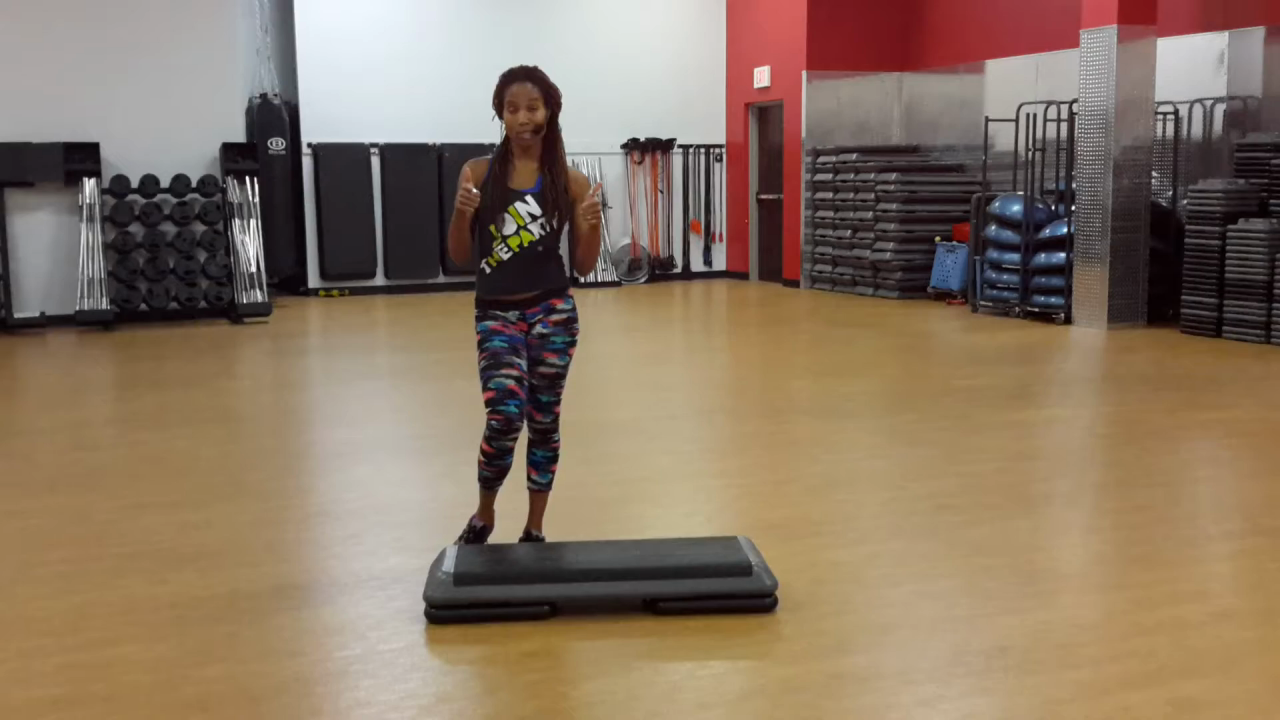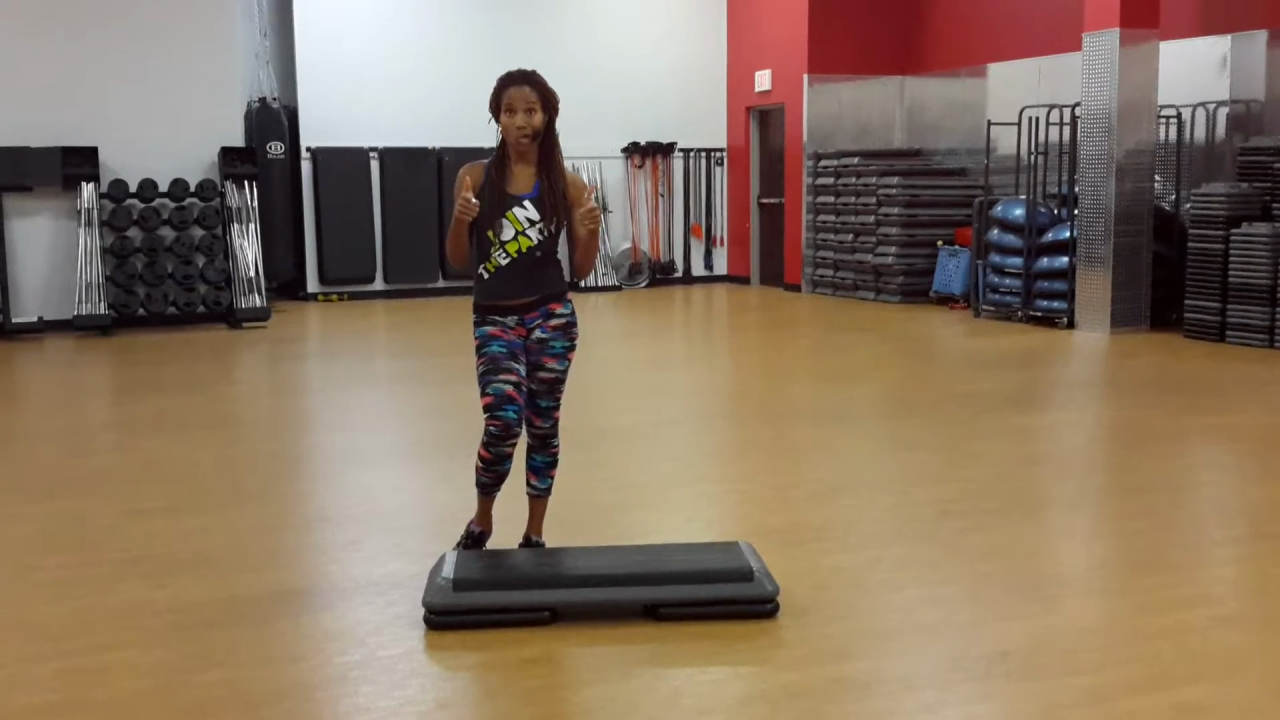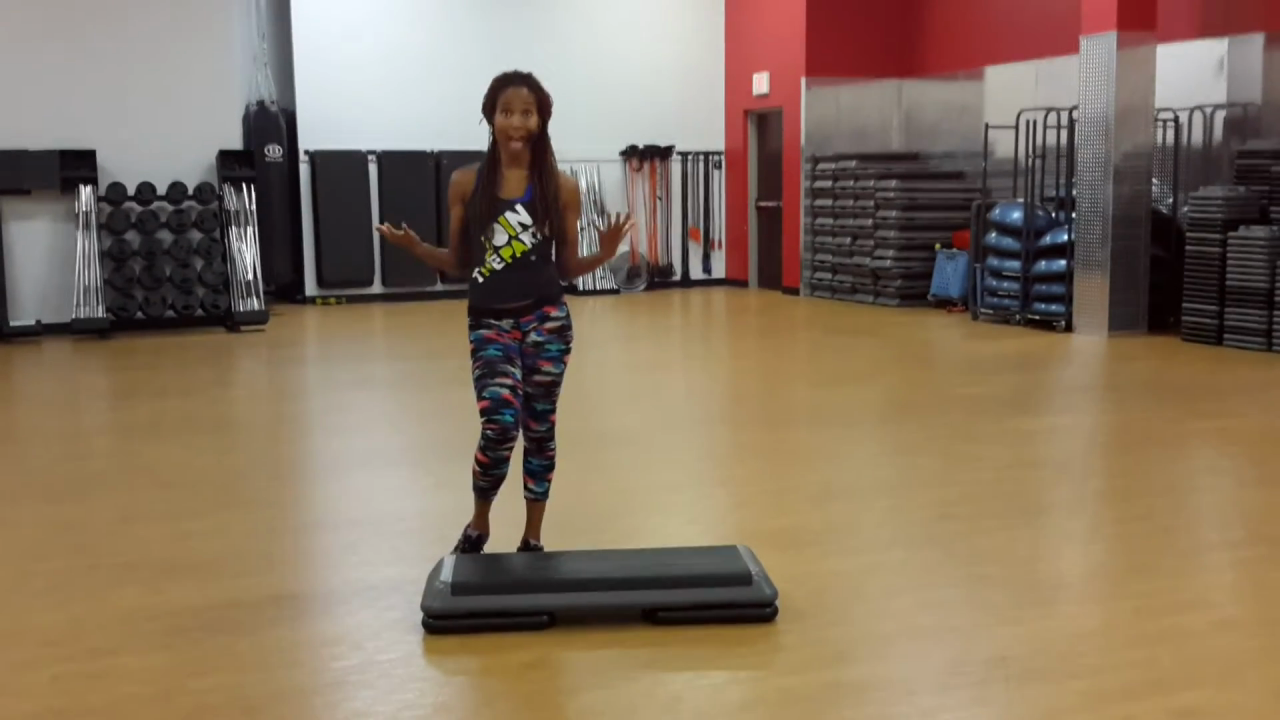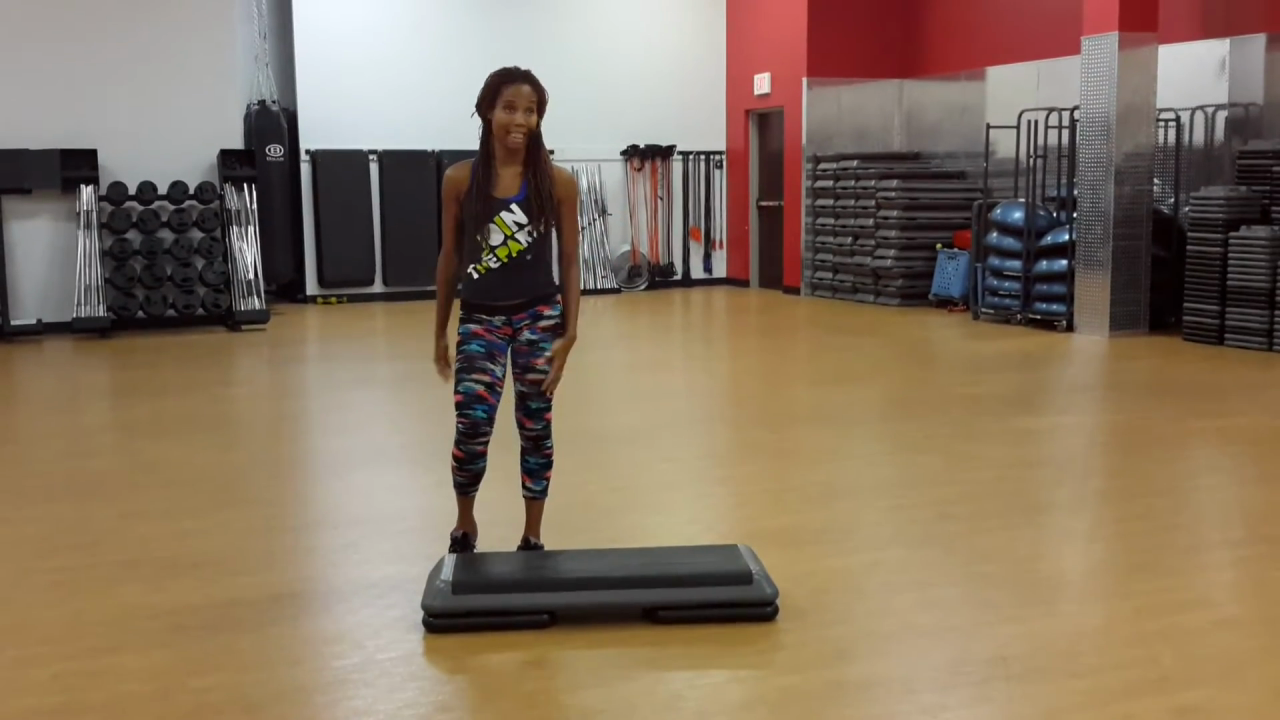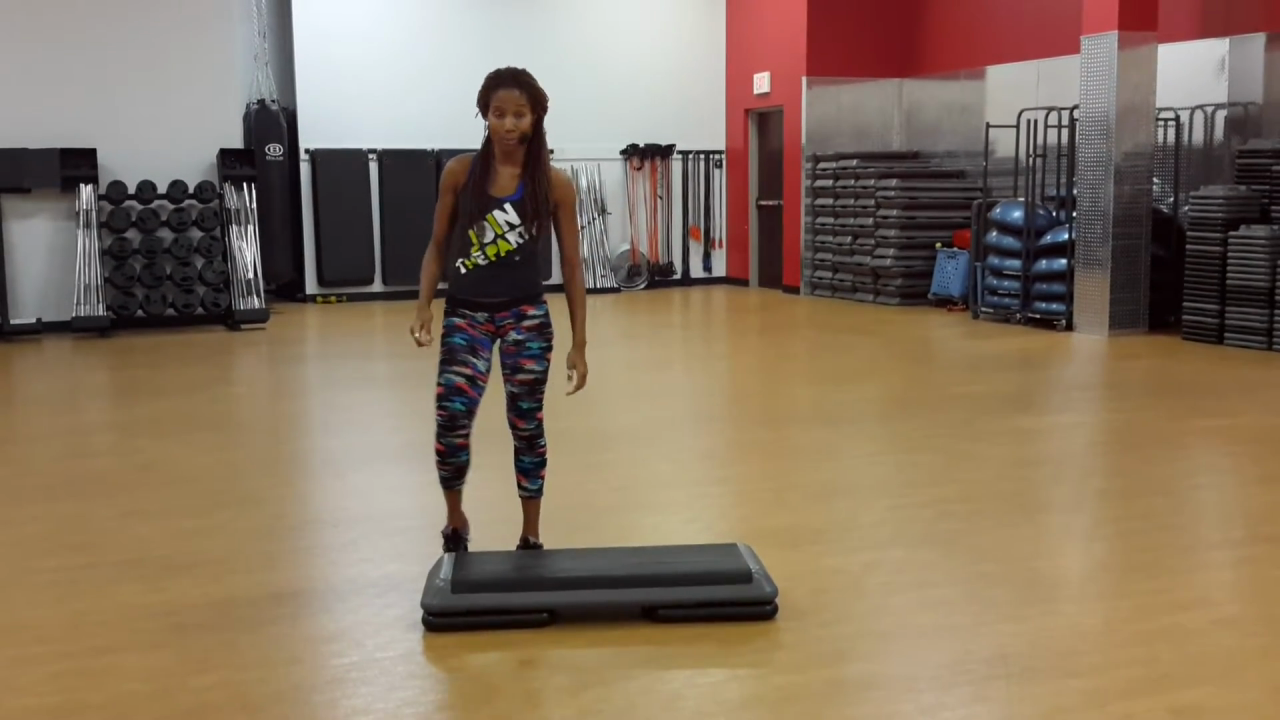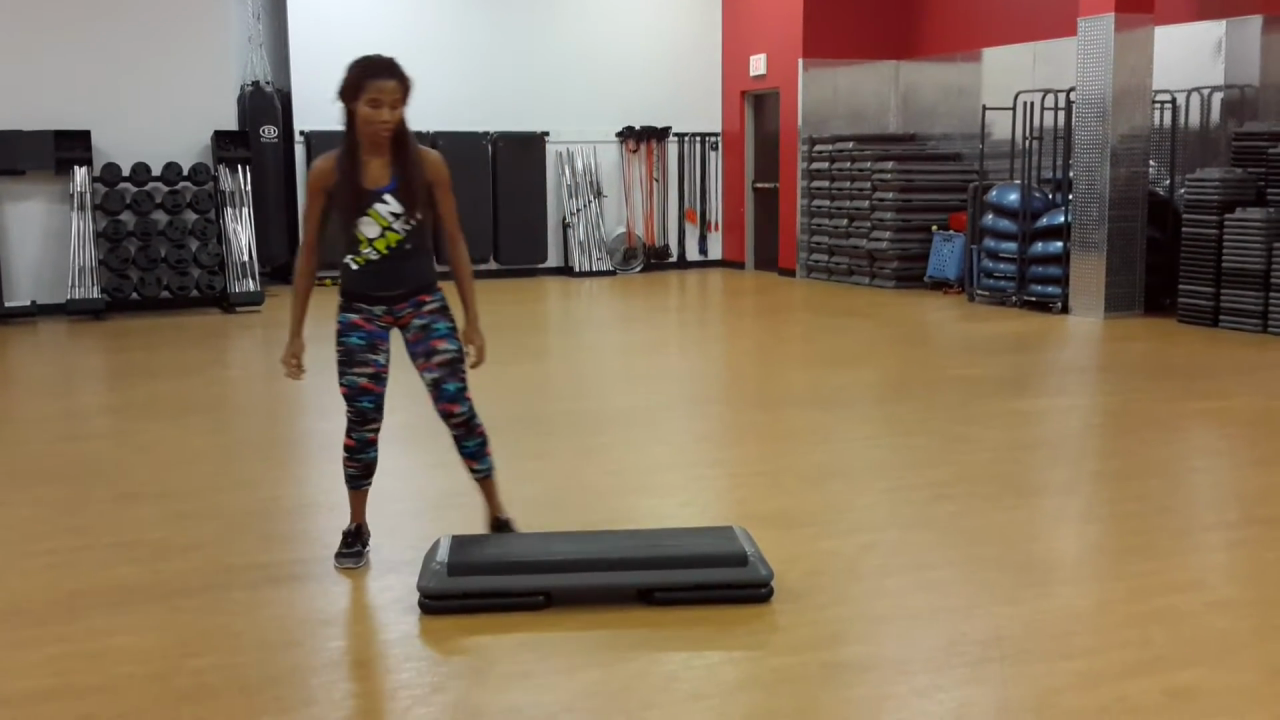
dt=0.7s
person 1, frame 1
left shoulder: (570, 180)
right shoulder: (478, 172)
left elbow: (583, 266)
right elbow: (460, 256)
left wrist: (592, 227)
right wrist: (461, 213)
left hip: (553, 313)
right hip: (496, 314)
left knee: (544, 420)
right knee: (505, 416)
left ankle: (534, 528)
right ankle: (483, 514)
person 1, frame 2
left shoulder: (568, 184)
right shoulder: (474, 177)
left elbow: (580, 270)
right elbow: (458, 262)
left wrist: (590, 232)
right wrist: (460, 220)
left hip: (552, 317)
right hip: (494, 319)
left knee: (543, 425)
right knee: (503, 421)
left ankle: (534, 534)
right ankle: (481, 519)
person 1, frame 3
left shoulder: (561, 187)
right shoulder: (466, 182)
left elbow: (567, 268)
right elbow: (458, 263)
left wrist: (603, 255)
right wrist: (416, 248)
left hip: (547, 320)
right hip: (489, 322)
left knee: (539, 429)
right knee: (500, 426)
left ankle: (532, 538)
right ankle: (478, 525)
person 1, frame 4
left shoulder: (557, 181)
right shoulder: (460, 179)
left elbow: (570, 261)
right elbow: (449, 257)
left wrist: (569, 334)
right wrist: (439, 333)
left hip: (539, 316)
right hip: (480, 319)
left knee: (535, 427)
right knee: (473, 425)
left ankle: (532, 537)
right ankle: (465, 527)
person 1, frame 5
left shoulder: (555, 184)
right shoulder: (459, 172)
left elbow: (571, 265)
right elbow: (438, 246)
left wrist: (579, 344)
right wrist: (424, 307)
left hip: (526, 316)
right hip: (465, 313)
left knee: (526, 427)
right knee: (453, 420)
left ankle: (530, 537)
right ankle: (456, 522)
person 1, frame 6
left shoulder: (426, 164)
right shoulder: (327, 171)
left elbow: (454, 242)
right elbow: (309, 252)
left wrist: (472, 319)
right wrist: (295, 331)
left hip: (423, 301)
right hip: (360, 310)
left knee: (457, 408)
right knee: (362, 421)
left ankle: (497, 515)
right ankle: (356, 527)
